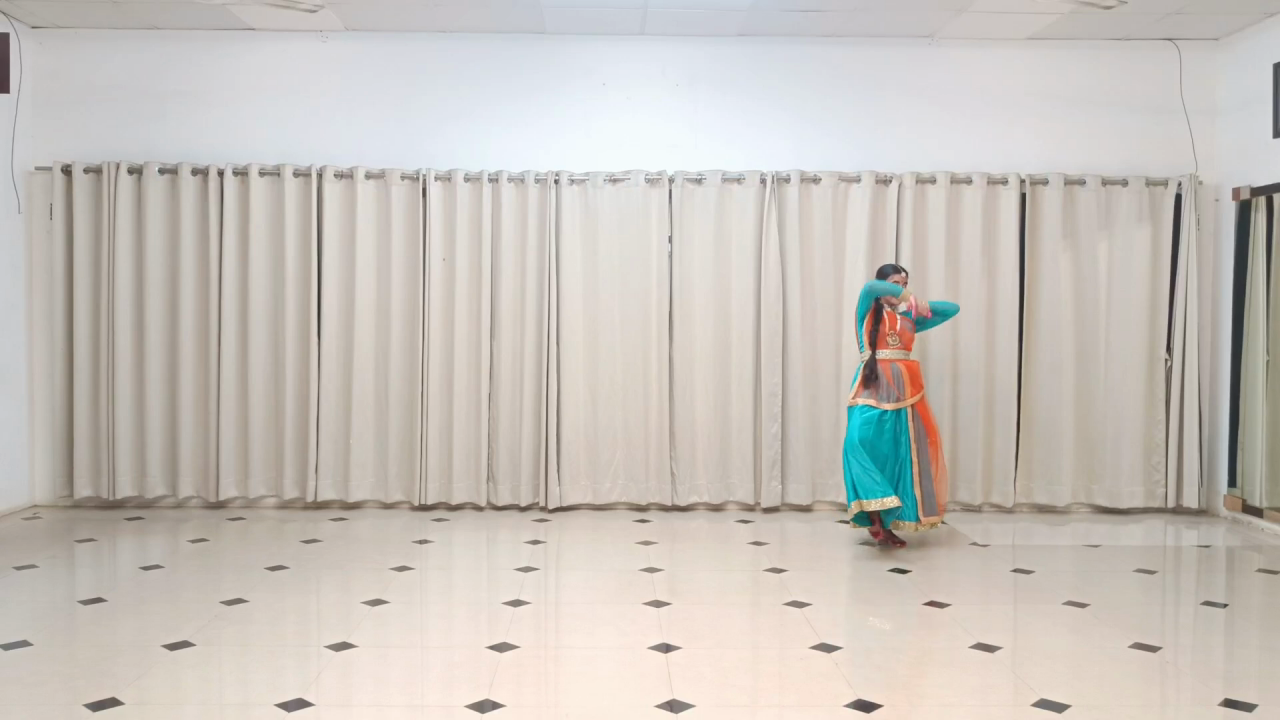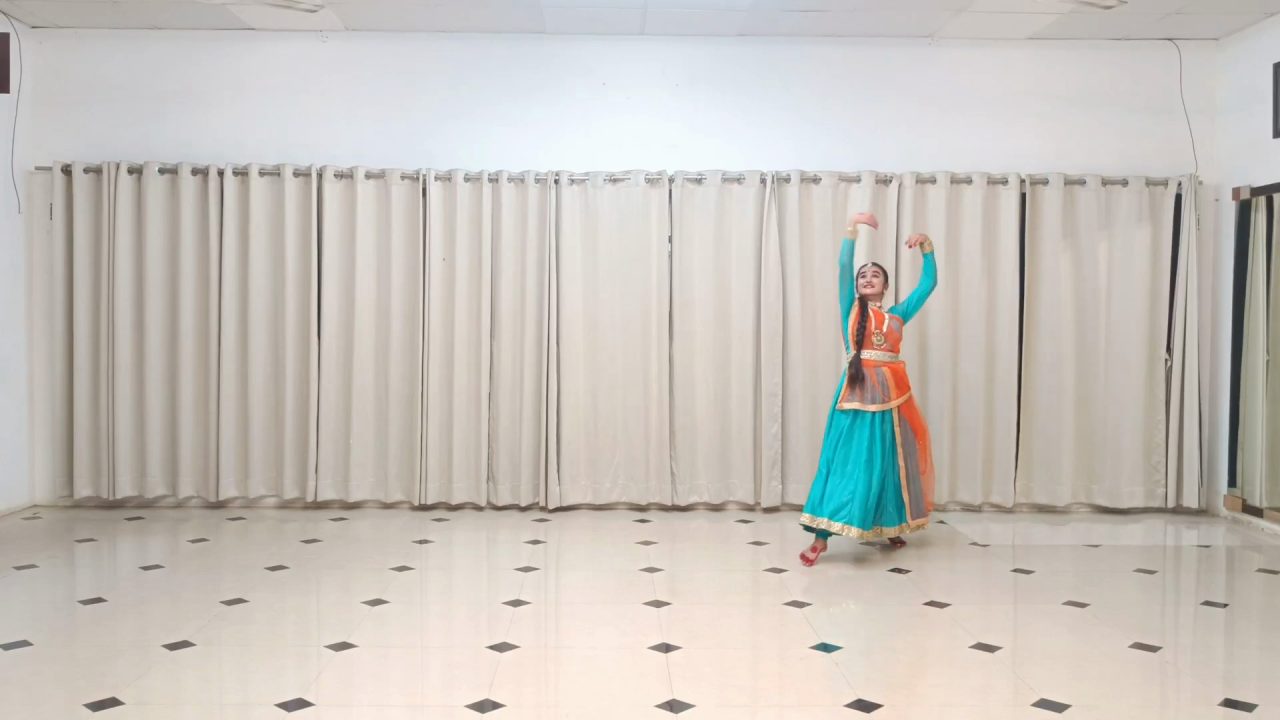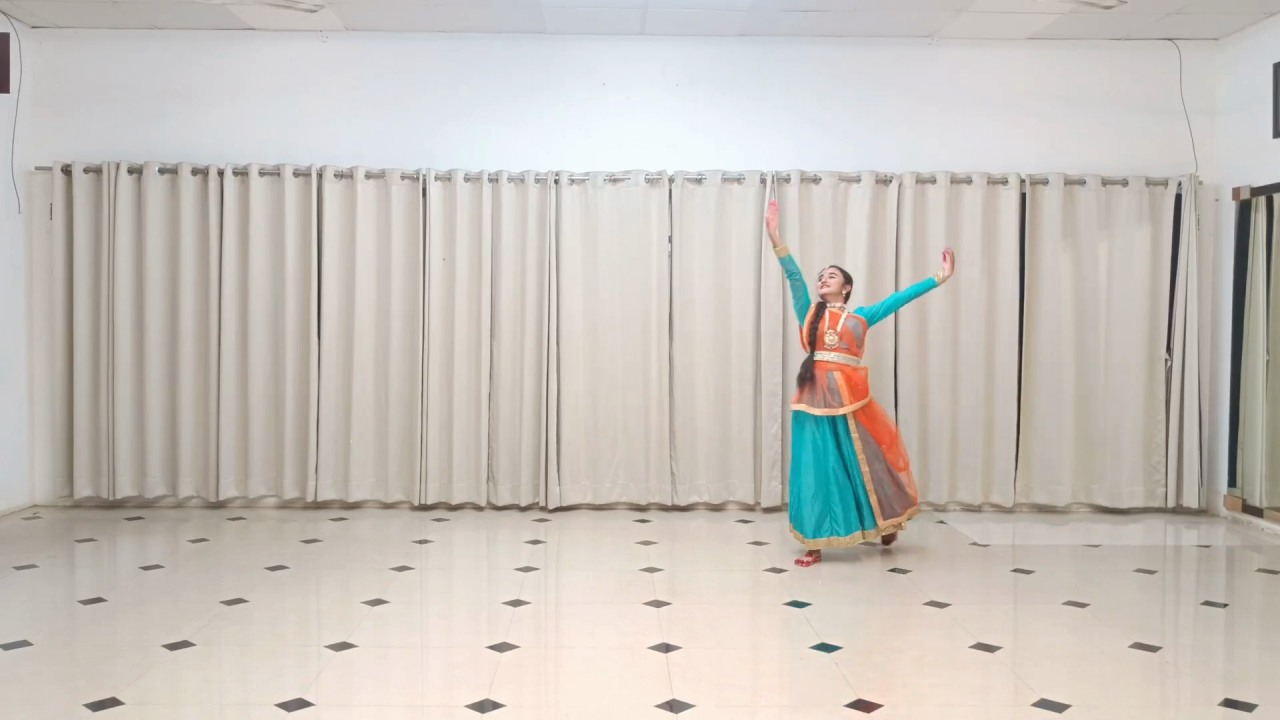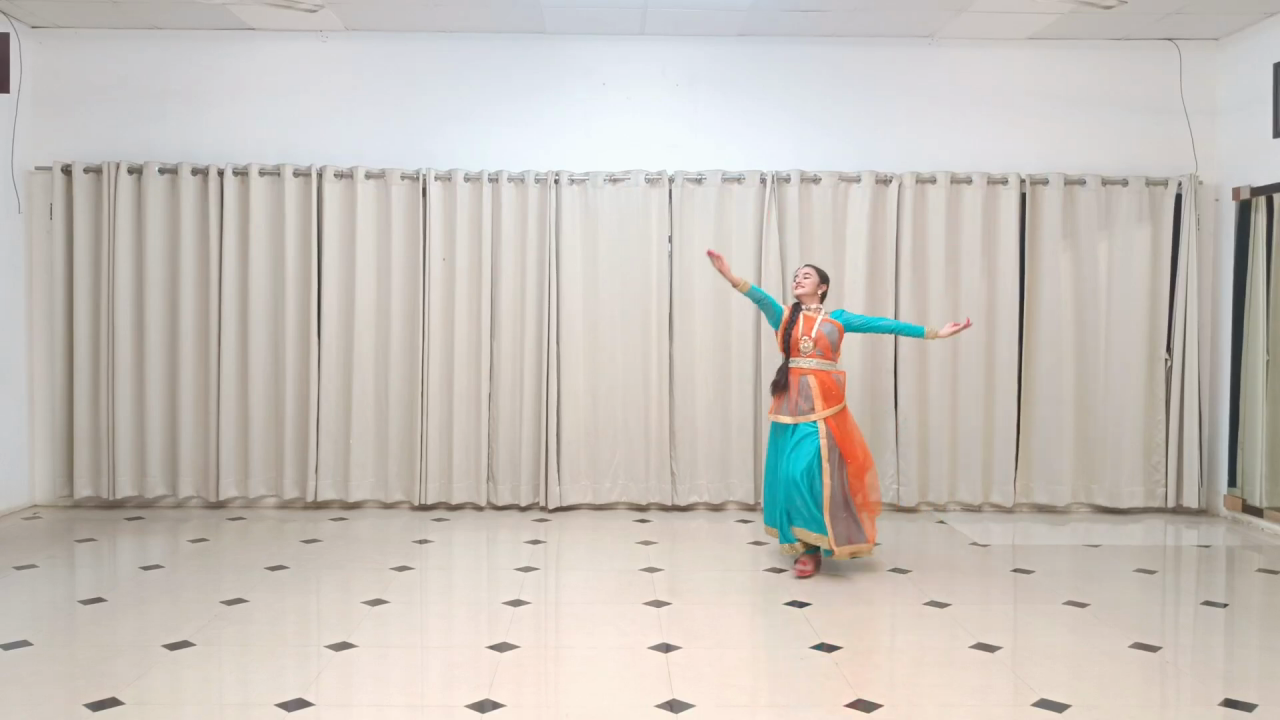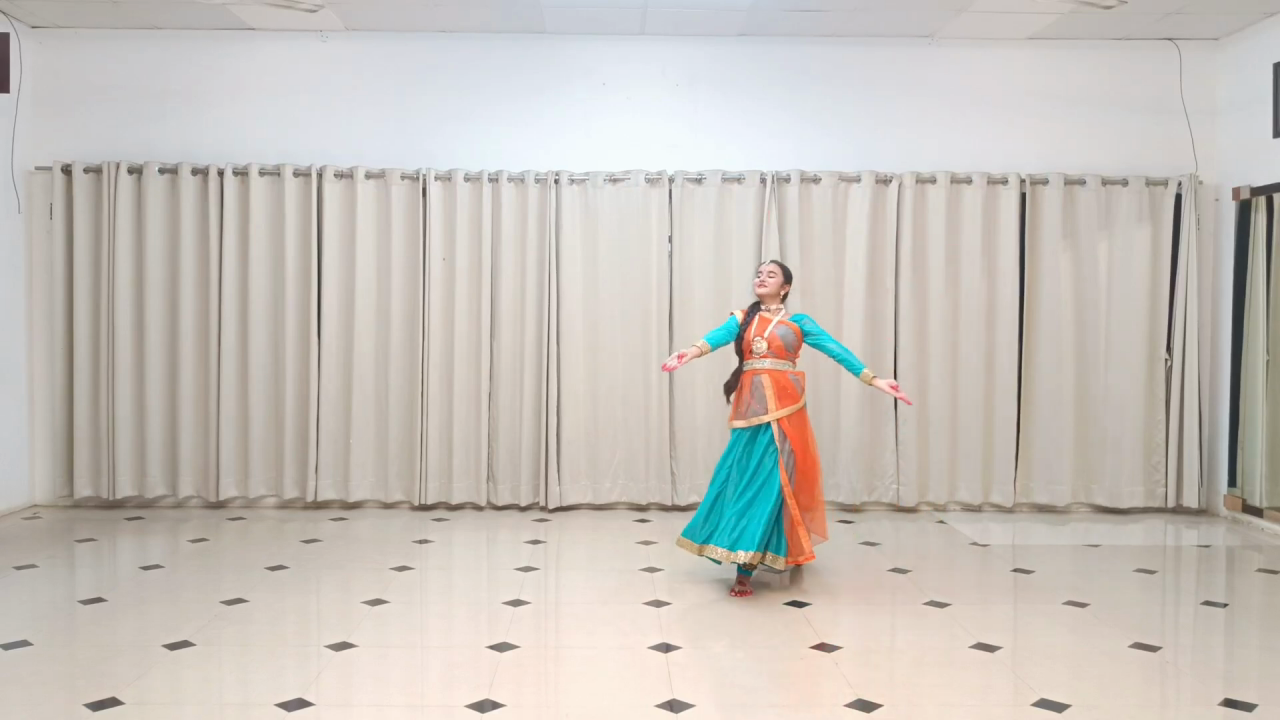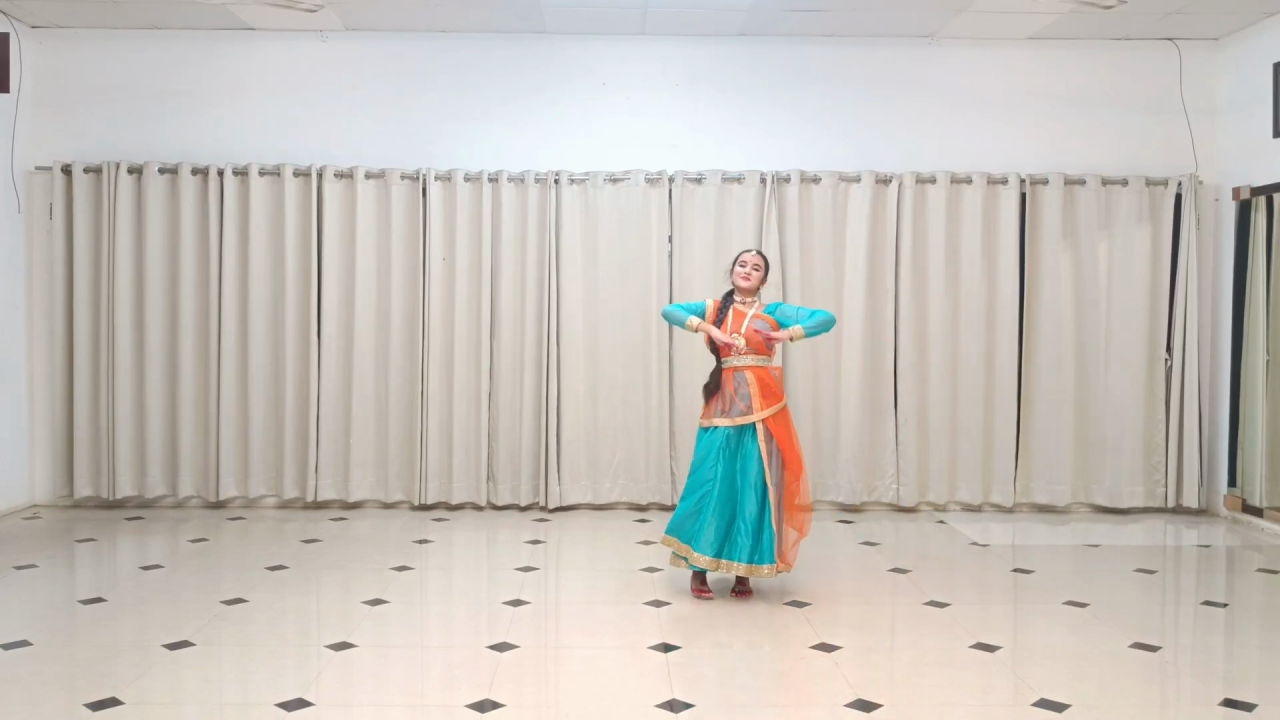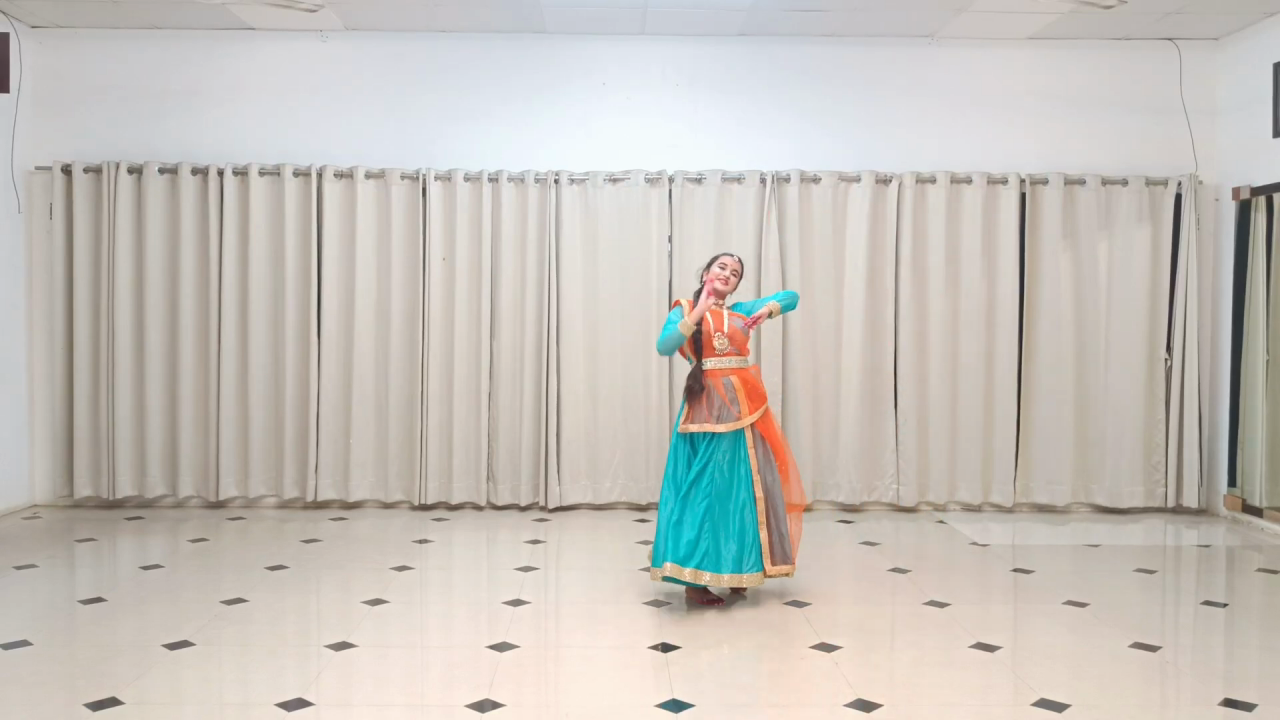
dt=0.3s
person 1, frame 1
left shoulder: (910, 318)
right shoulder: (867, 312)
left elbow: (952, 308)
right elbow: (870, 287)
left wrist: (921, 305)
right wrist: (906, 296)
left hip: (905, 391)
right hip: (872, 390)
left knee: (901, 456)
right knee: (859, 442)
left ankle: (890, 524)
right ankle: (875, 513)
person 1, frame 2
left shoulder: (898, 315)
right shoulder: (852, 309)
left elbow: (929, 282)
right elbow: (845, 267)
left wrist: (926, 246)
right wrist: (854, 227)
left hip: (891, 395)
right hip: (856, 394)
left knee: (890, 461)
right knee: (843, 460)
left ankle: (892, 527)
right ankle: (820, 539)
person 1, frame 3
left shoulder: (862, 317)
right shoulder: (809, 311)
left elbow: (901, 298)
right elbow: (793, 275)
left wrist: (939, 278)
right wrist: (776, 237)
left hip: (849, 398)
right hip: (814, 398)
left knee: (863, 462)
right knee: (812, 469)
left ankle: (885, 520)
right ankle: (815, 542)
person 1, frame 4
left shoulder: (838, 318)
right shoulder: (783, 317)
left elbow: (883, 324)
right elbow: (760, 298)
left wrist: (933, 333)
right wrist: (732, 278)
left hip: (824, 406)
right hip: (790, 406)
left knee: (807, 473)
right knee: (788, 475)
left ankle: (811, 546)
right ankle: (803, 543)
person 1, frame 5
left shoulder: (799, 322)
right shoulder: (742, 319)
left elbow: (834, 348)
right elbow: (719, 336)
left wrist: (872, 379)
right wrist: (690, 353)
left hip: (783, 407)
right hip: (748, 406)
left knee: (769, 483)
right knee: (741, 479)
left ankle: (746, 570)
person 1, frame 6
left shoulder: (775, 312)
right shoulder: (714, 309)
left elbow: (826, 318)
right elbow: (670, 311)
left wrist: (789, 334)
right wrist: (705, 328)
left hip: (763, 405)
right hip: (724, 403)
left knee: (756, 484)
right knee: (713, 481)
left ankle: (744, 571)
right ankle: (699, 568)
person 1, frame 7
left shoulder: (741, 312)
right shoulder: (684, 311)
left elbow: (790, 297)
right elbow: (664, 346)
left wrist: (766, 310)
right wrist: (695, 314)
left hip: (744, 405)
right hip: (704, 408)
left knee: (744, 487)
right knee: (703, 488)
left ankle: (735, 568)
right ankle: (694, 580)
